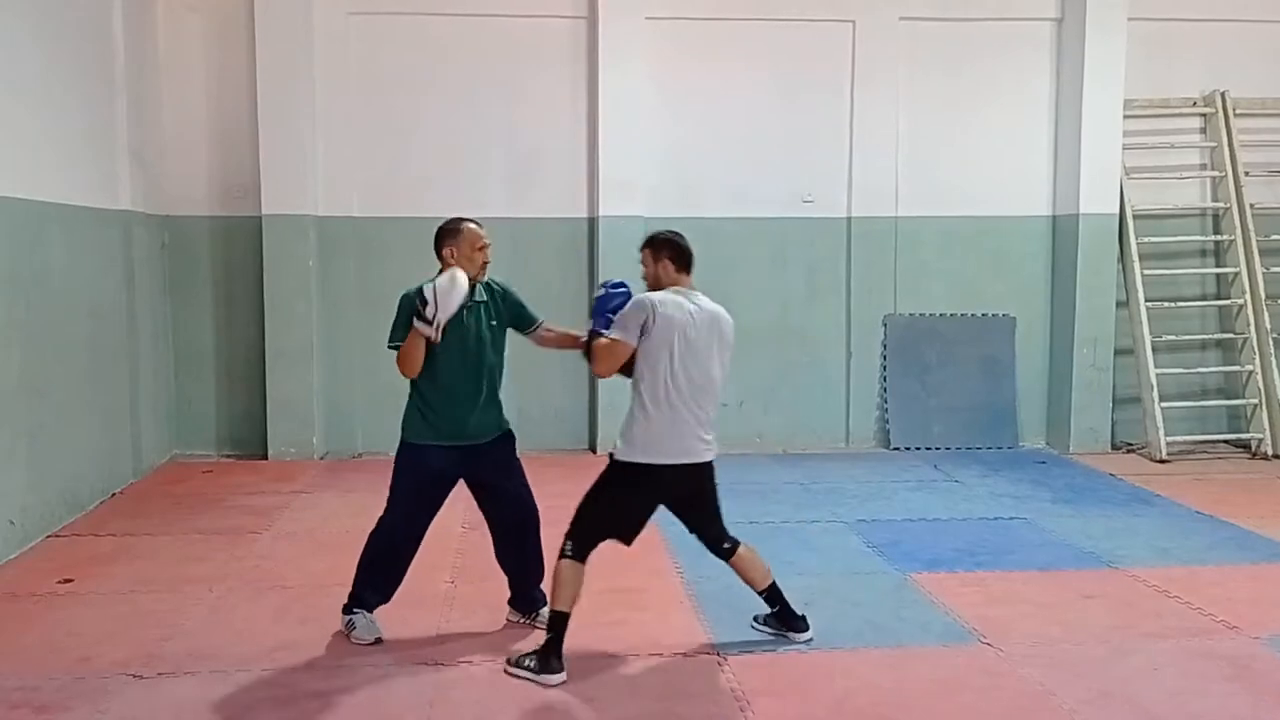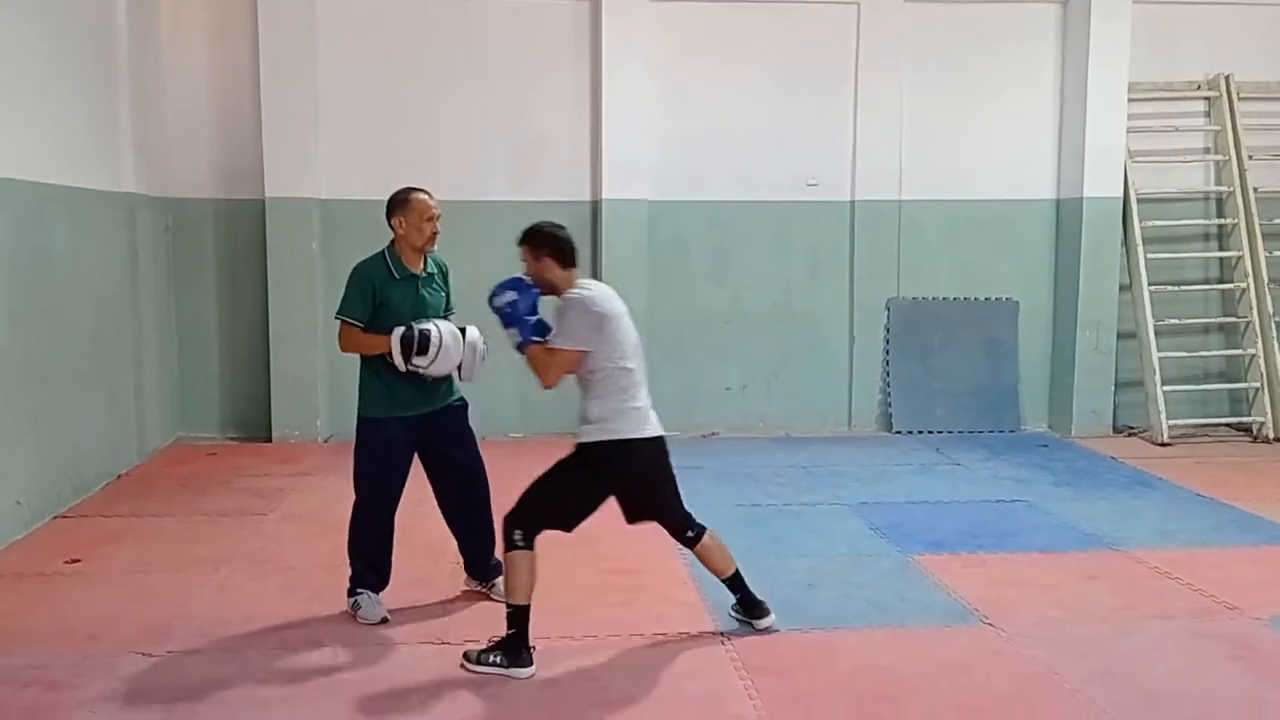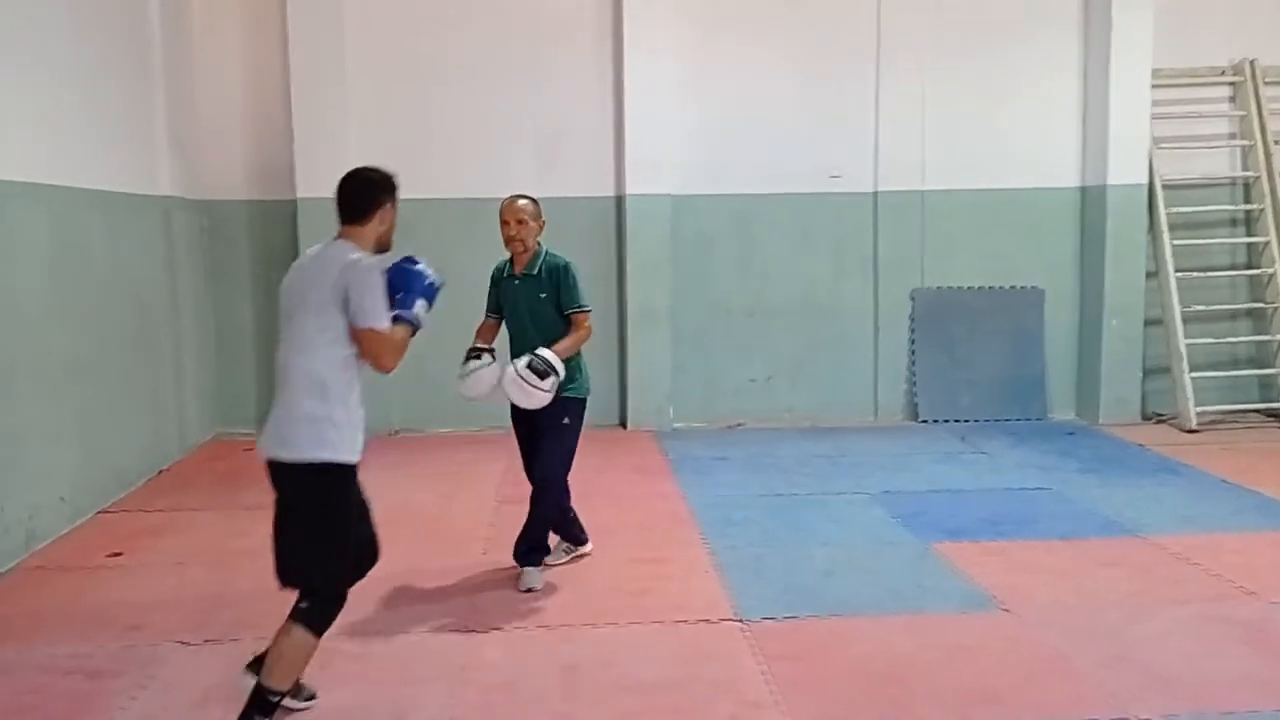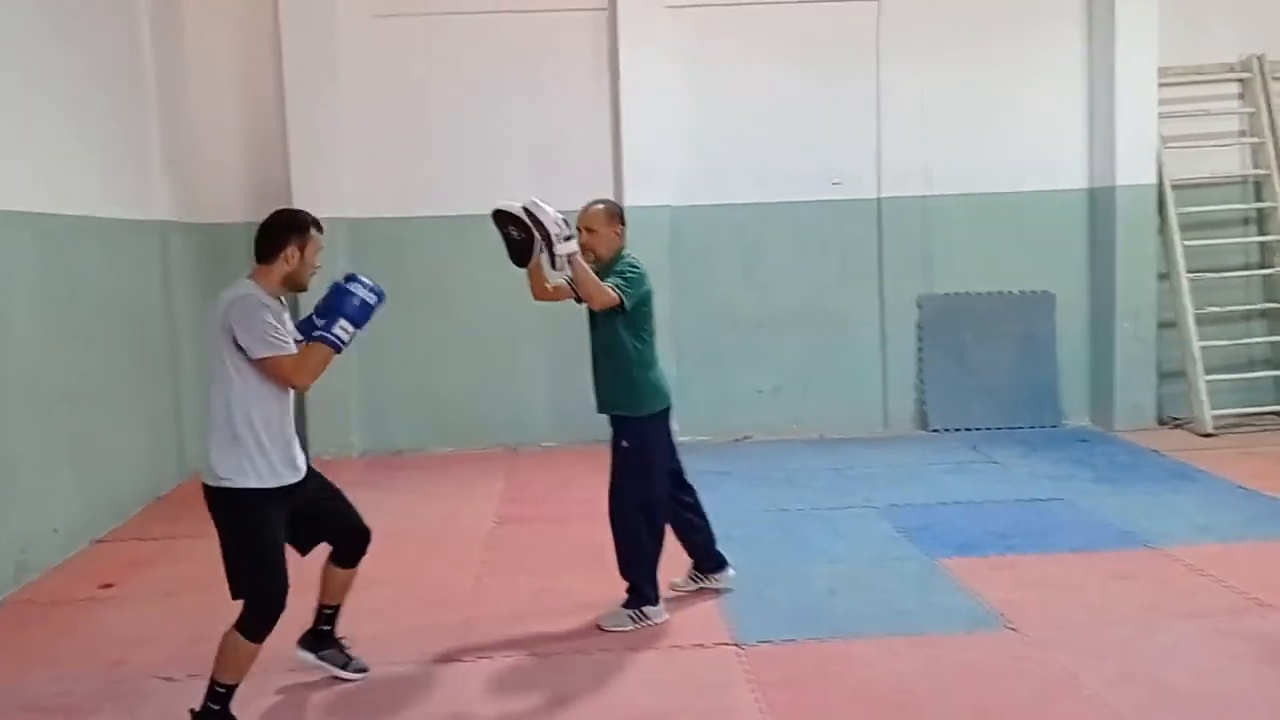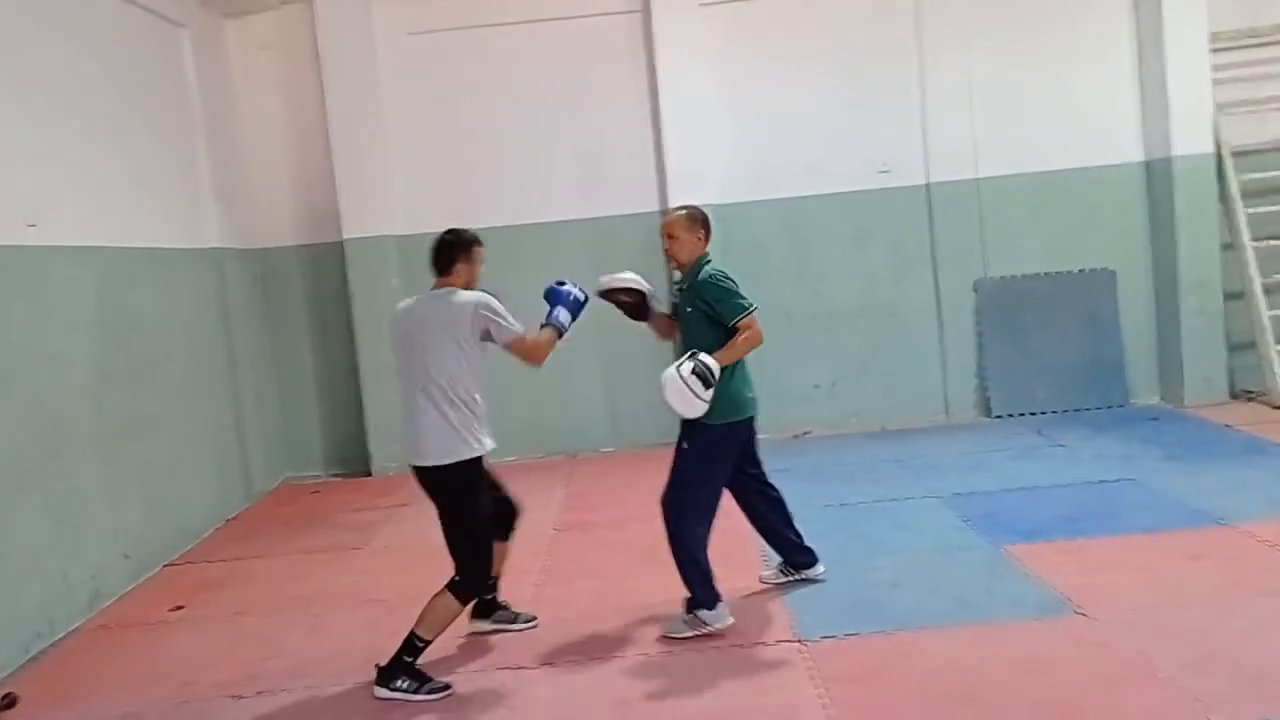
dt=1s
person 1, frame 1
left shoulder: (648, 306)
right shoulder: (721, 319)
left elbow: (603, 365)
left wrist: (602, 324)
left hip: (643, 461)
right hip: (696, 459)
left knee: (578, 540)
right knee: (719, 540)
left ankle: (550, 654)
right ankle: (788, 616)
person 1, frame 2
left shoulder: (577, 304)
right shoulder: (601, 294)
left elbow: (550, 374)
left wrist: (520, 327)
right wrist: (532, 324)
left hip: (606, 443)
right hip: (647, 438)
left knee: (519, 527)
right knee: (683, 525)
left ankle: (516, 647)
right ankle: (751, 606)
person 1, frame 3
left shoulder: (308, 263)
right shoulder: (359, 270)
right elbow: (382, 357)
right wrist: (413, 305)
left hip: (295, 445)
right hip: (320, 451)
left knee: (358, 556)
right knee: (324, 593)
left ankle: (273, 668)
person 1, frame 4
left shoulder: (269, 303)
right shoulder: (245, 304)
left elbow: (291, 365)
right elbow: (296, 376)
left wrist: (321, 321)
right wrist: (343, 320)
left hip: (288, 468)
right hip: (244, 483)
left knee: (352, 537)
right knee: (265, 604)
left ankle: (321, 637)
person 1, frame 5
left shoulder: (403, 314)
right shoulder: (471, 305)
right elbow: (535, 354)
right wrist: (563, 309)
left hip: (433, 455)
right hip: (455, 461)
left knee: (503, 515)
right knee: (474, 575)
left ankle: (487, 608)
right ankle: (398, 671)
person 2, frame 1
left shoulder: (499, 295)
right shoulder: (415, 300)
left elbow: (543, 335)
right elbow: (409, 369)
left wrist: (591, 340)
right wrist: (421, 322)
left hip: (490, 437)
right hip: (430, 442)
left knee: (519, 518)
right knee: (400, 526)
left ankle: (528, 603)
right ankle: (358, 608)
person 2, frame 2
left shoulder: (439, 270)
right shoulder: (369, 274)
right elbow: (348, 338)
right wrist: (397, 341)
left hip: (443, 404)
right hip: (386, 412)
left knee: (469, 487)
right knee: (376, 500)
left ankle: (483, 572)
right ankle: (364, 589)
person 2, frame 3
left shoulder: (560, 268)
right shoulder: (500, 274)
left elbow: (583, 326)
right elbow: (491, 323)
left wrist: (551, 357)
right wrist: (479, 349)
left hip: (564, 389)
left knee: (550, 473)
right knee: (539, 474)
left ankle: (529, 556)
right ankle: (574, 538)
person 2, frame 4
left shoulder: (631, 272)
right shoulder: (595, 273)
left elbow: (600, 300)
right elbow: (543, 292)
left wrist: (570, 253)
right wrist: (532, 256)
left hip: (641, 406)
right hip: (637, 404)
left knee: (630, 501)
right knee: (669, 487)
left ankle: (645, 602)
right ankle: (711, 566)
person 2, frame 5
left shoulder: (712, 279)
right shoulder: (689, 284)
left elbow: (752, 332)
right elbow: (670, 329)
left wrist: (713, 362)
right wrist: (644, 313)
left hip: (715, 414)
right hip: (737, 408)
left knee: (683, 505)
right knee: (751, 486)
left ankle: (705, 608)
right ankle: (801, 560)
